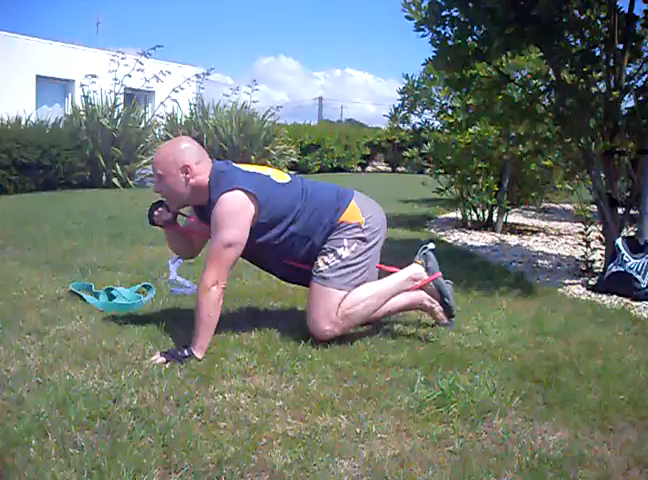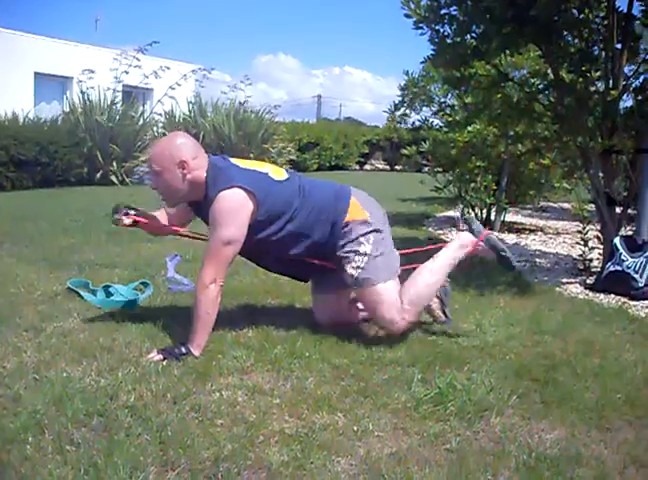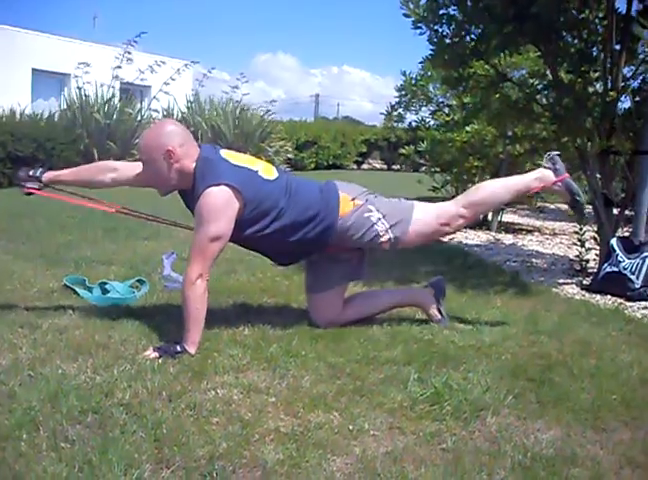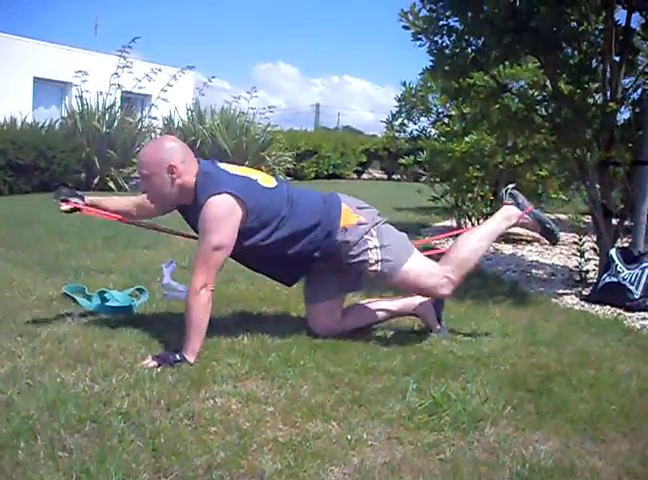
dt=0.4s
person 1, frame 1
left shoulder: (231, 200)
right shoulder: (209, 192)
left elbow: (213, 283)
right elbow: (188, 249)
left wrist: (195, 350)
right wrist: (168, 223)
left hip: (353, 221)
right hip: (345, 220)
left knee: (324, 326)
right knee: (343, 314)
left ankle: (414, 274)
right ankle: (424, 297)
person 1, frame 2
left shoulder: (227, 198)
right shoulder: (203, 183)
left elbow: (210, 280)
right elbow: (169, 221)
left wrist: (192, 347)
right wrist: (139, 219)
left hip: (351, 221)
right hip: (336, 228)
left knee: (394, 321)
right knee: (329, 316)
left ankle: (461, 244)
right ankle: (423, 298)
person 1, frame 3
left shoulder: (215, 193)
right shoulder: (193, 161)
left elbow: (196, 277)
right elbow: (113, 171)
left wrist: (188, 345)
right wrist: (46, 177)
left hip: (346, 215)
right hip: (329, 227)
left knee: (453, 213)
right knee: (326, 317)
left ankle: (545, 177)
right ankle: (421, 295)
person 1, frame 4
left shoulder: (218, 203)
right shoulder: (187, 187)
left elbow: (201, 286)
right elbow: (136, 207)
left wrist: (187, 355)
right wrist: (89, 201)
left hip: (347, 226)
right hip: (328, 239)
left knee: (442, 280)
right knee: (325, 325)
left ankle: (509, 214)
right ankle: (418, 307)
